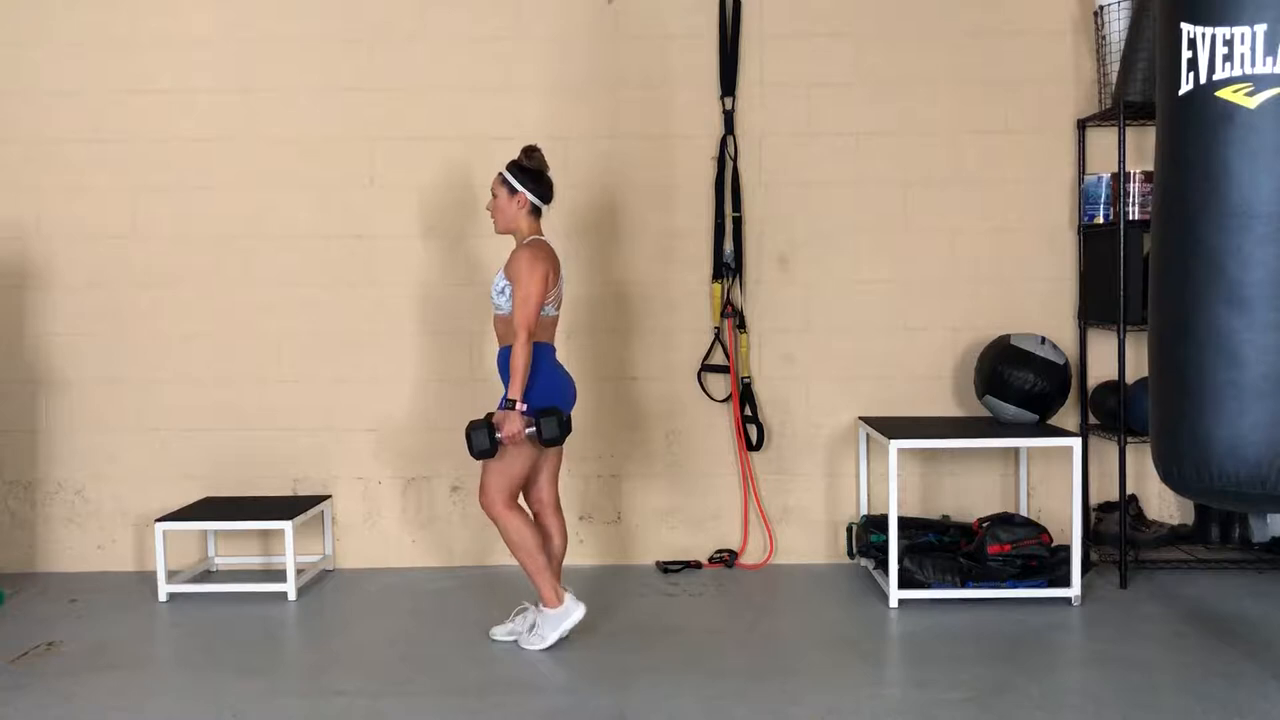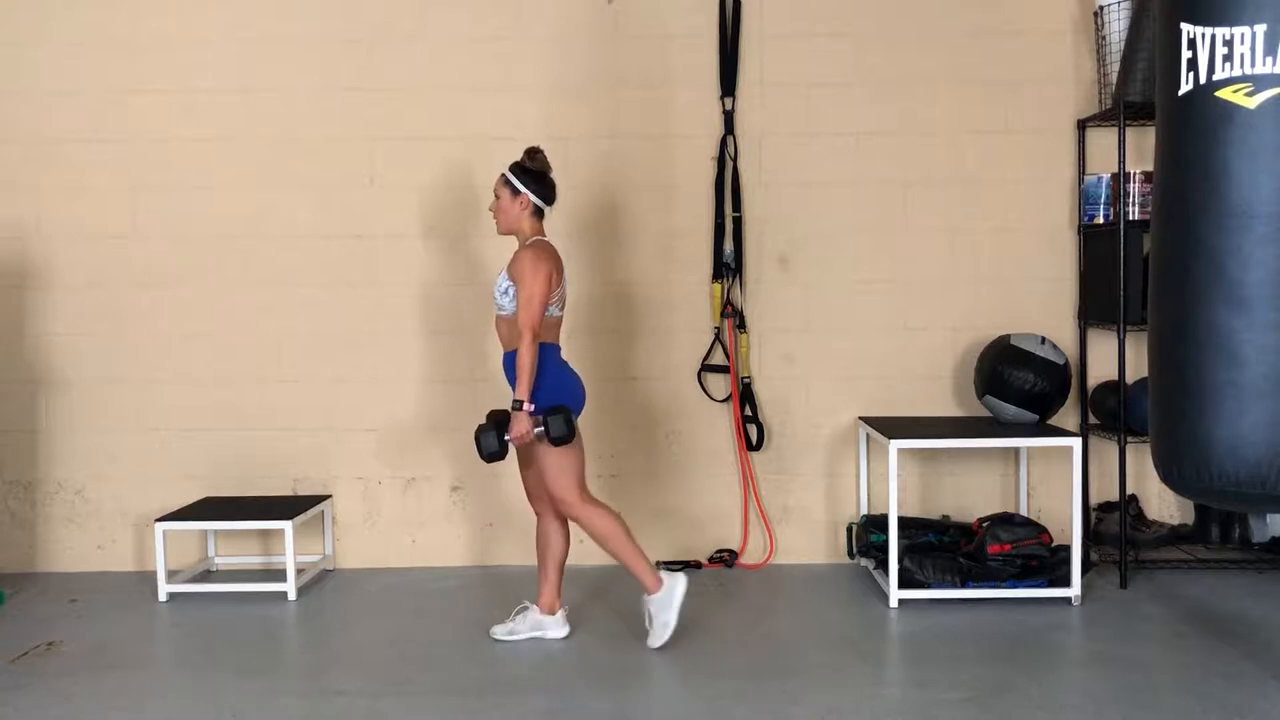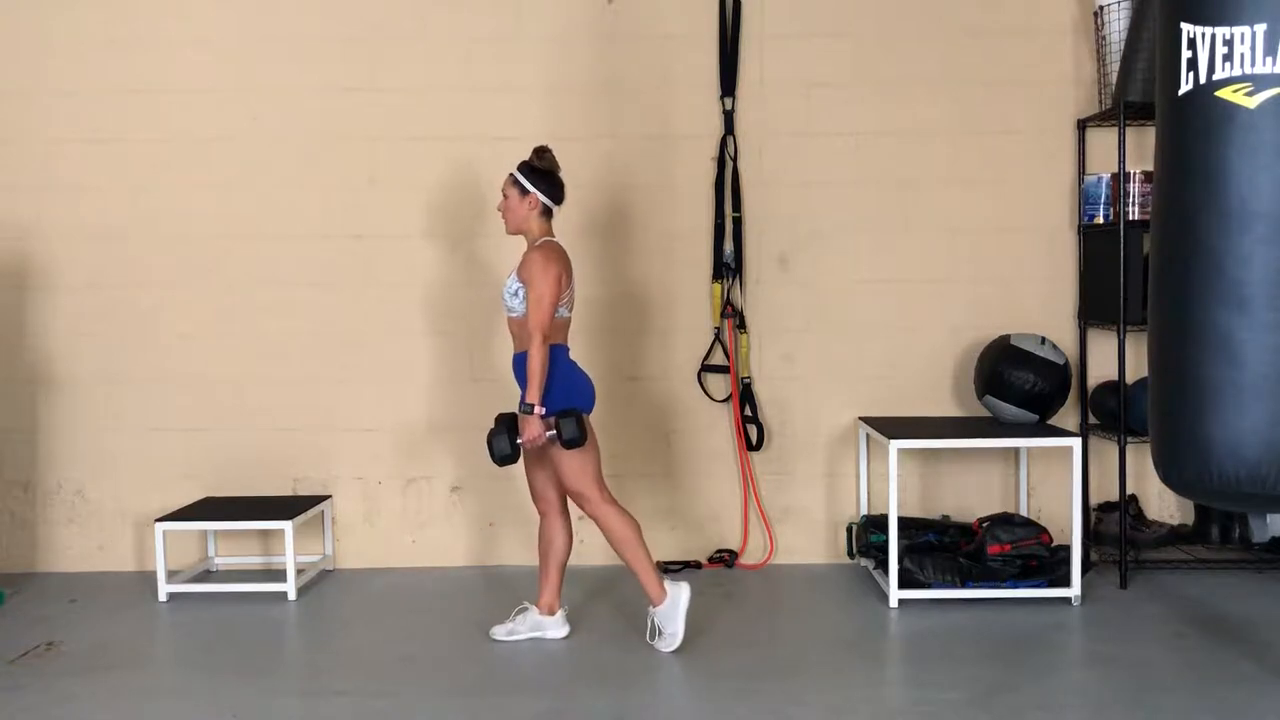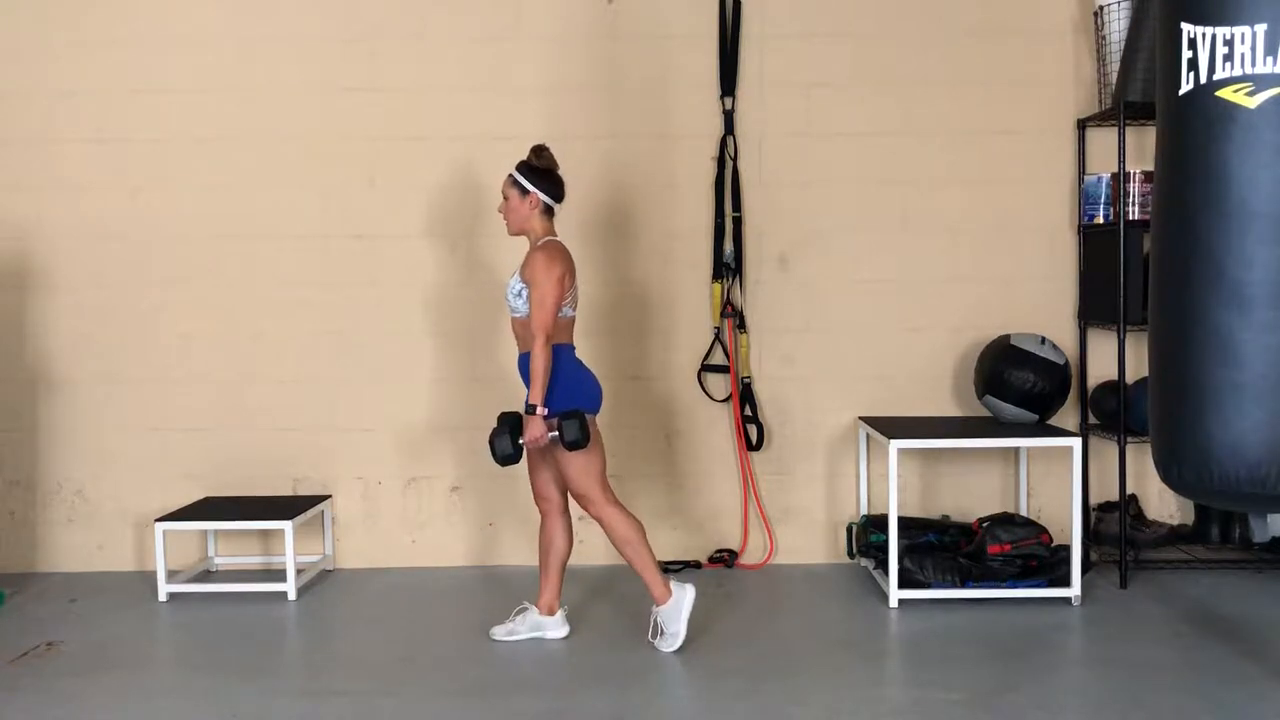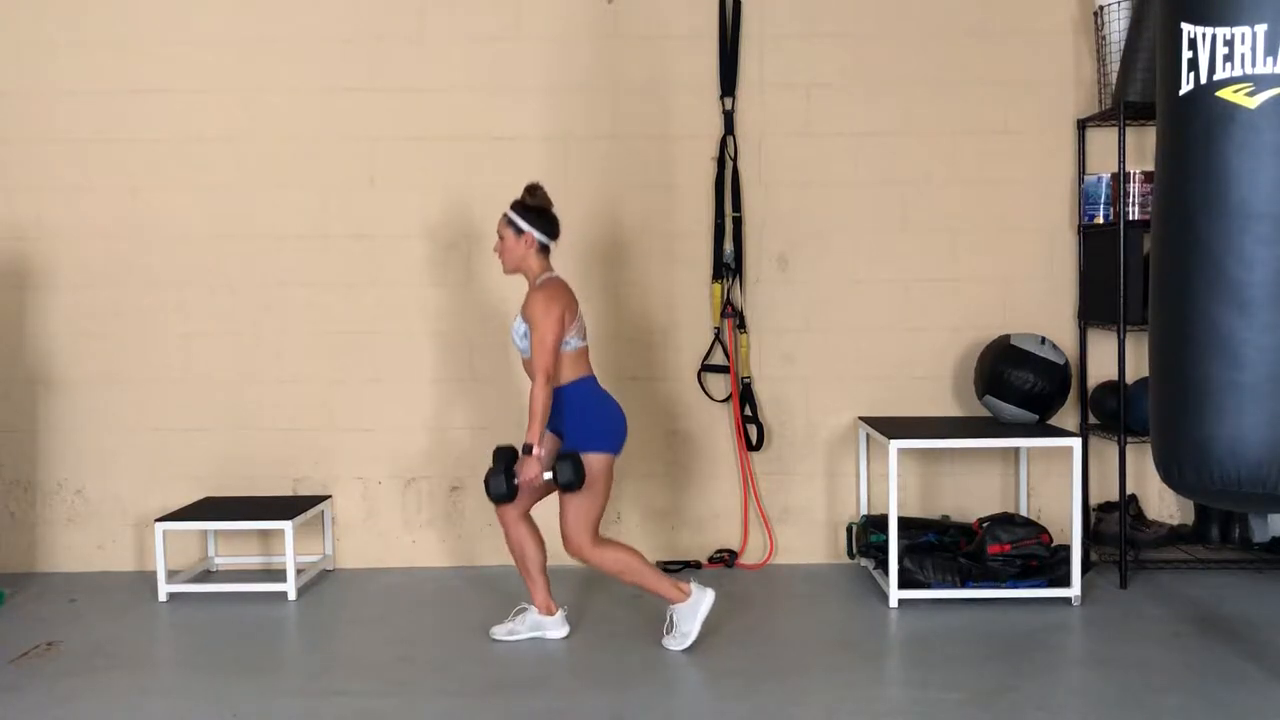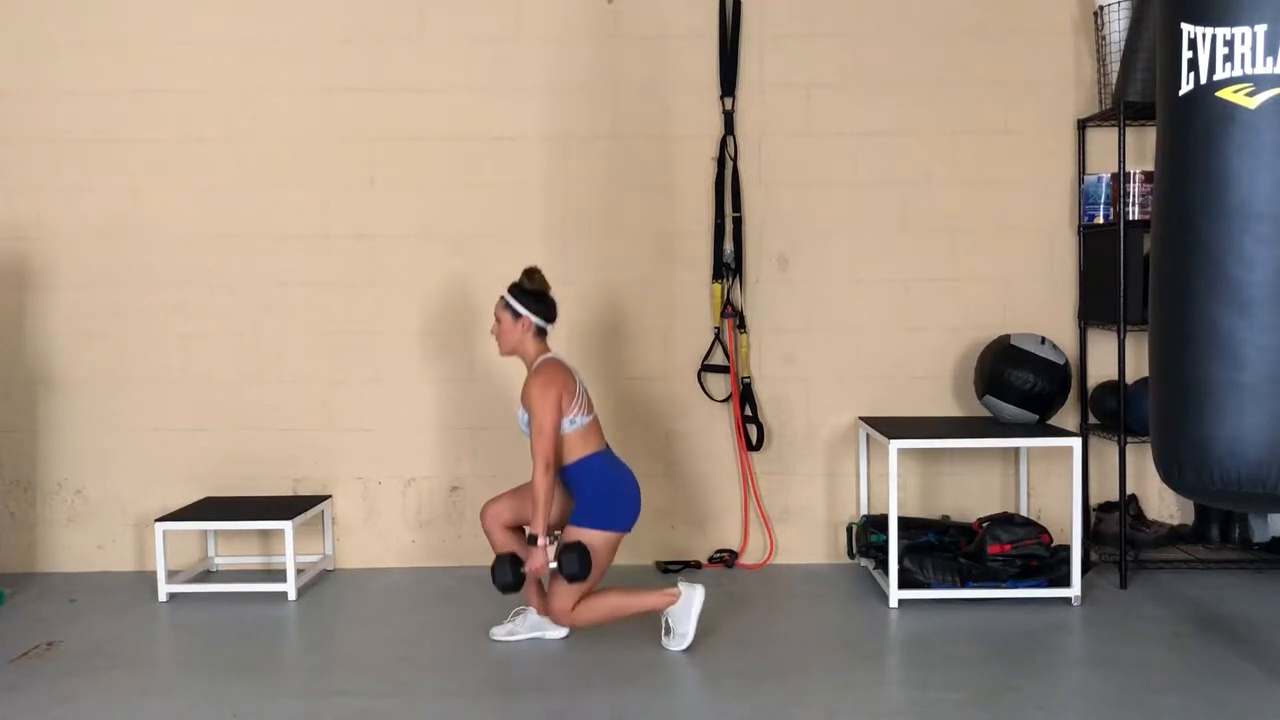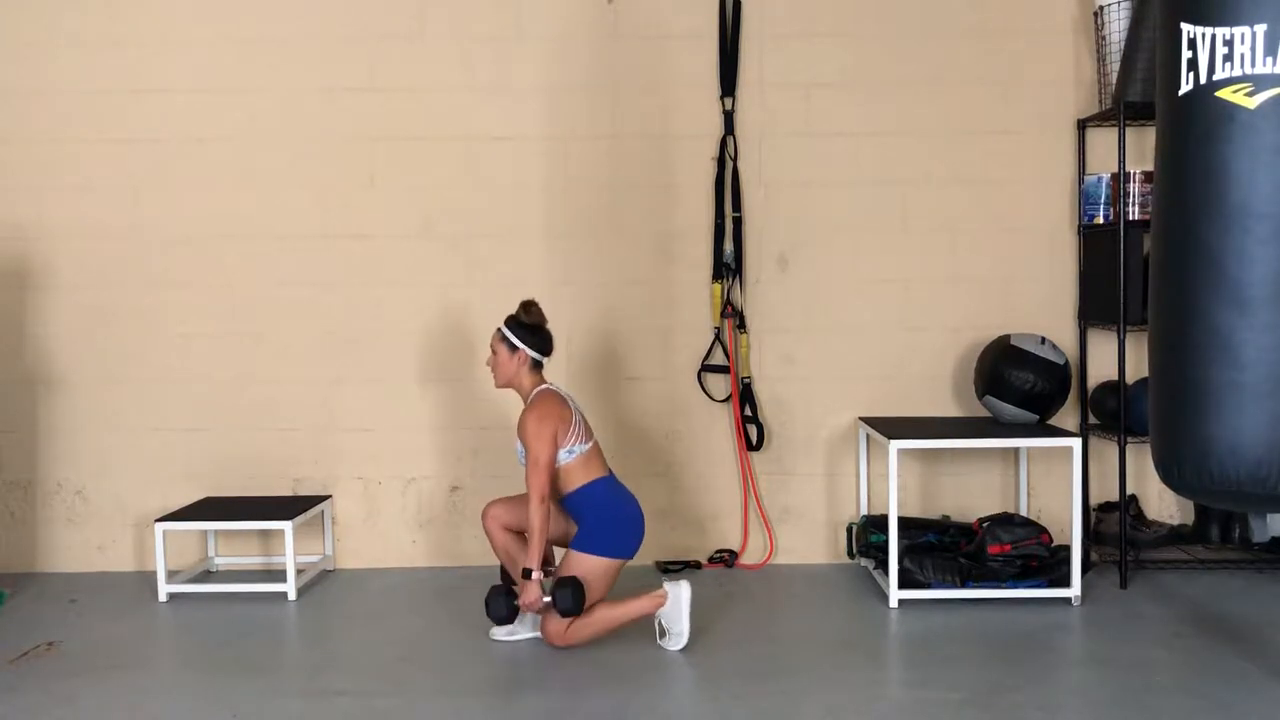
dt=0.4s
person 1, frame 1
left shoulder: (528, 254)
right shoulder: (537, 253)
left elbow: (523, 336)
left wrist: (513, 405)
left hip: (534, 385)
right hip: (541, 383)
left knee: (497, 498)
right knee: (542, 501)
left ankle: (556, 603)
right ankle: (548, 608)
person 1, frame 2
left shoulder: (531, 255)
right shoulder: (538, 254)
left elbow: (527, 336)
left wrist: (522, 406)
right wrist: (526, 402)
left hip: (545, 386)
right hip: (544, 385)
left knee: (571, 501)
right knee: (545, 505)
left ankle: (657, 585)
right ankle: (547, 611)
person 1, frame 3
left shoulder: (541, 257)
right shoulder: (545, 255)
left elbow: (539, 338)
left wrist: (533, 409)
right wrist: (533, 405)
left hip: (554, 387)
right hip: (548, 387)
left knee: (592, 498)
right knee: (548, 504)
left ankle: (663, 596)
right ankle: (547, 612)
person 1, frame 4
left shoulder: (544, 256)
right shoulder: (546, 254)
left elbow: (542, 338)
left wrist: (535, 409)
right wrist: (538, 406)
left hip: (560, 387)
right hip: (554, 387)
left knee: (597, 500)
right knee: (549, 503)
left ankle: (667, 597)
right ankle: (547, 613)
person 1, frame 5
left shoulder: (544, 294)
right shoulder: (547, 290)
left elbow: (543, 377)
left wrist: (533, 449)
right wrist: (539, 443)
left hip: (587, 419)
right hip: (571, 418)
left knee: (581, 542)
right knee: (509, 505)
left ankle: (685, 597)
right ankle: (545, 613)
person 1, frame 6
left shoulder: (541, 381)
right shoulder: (550, 368)
left elbow: (544, 466)
right elbow: (553, 460)
left wrist: (538, 540)
right wrist: (540, 530)
left hip: (603, 492)
right hip: (588, 484)
left knee: (564, 610)
right knee: (494, 515)
left ankle: (676, 598)
right ankle: (540, 614)
person 1, frame 7
left shoulder: (538, 414)
right shoulder: (548, 400)
left elbow: (539, 500)
right elbow: (551, 491)
left wrist: (532, 574)
right wrist: (542, 548)
left hip: (608, 520)
right hip: (592, 511)
left knee: (557, 632)
right knee: (495, 516)
left ankle: (664, 599)
right ankle: (540, 610)
